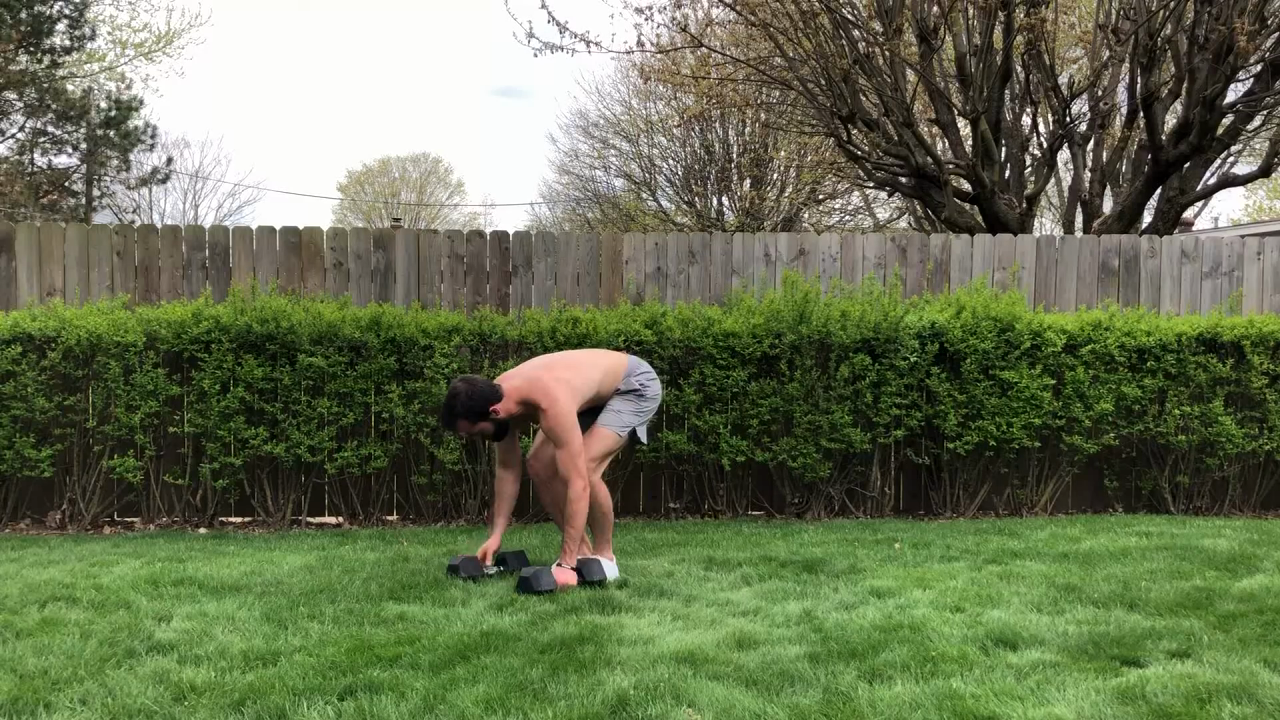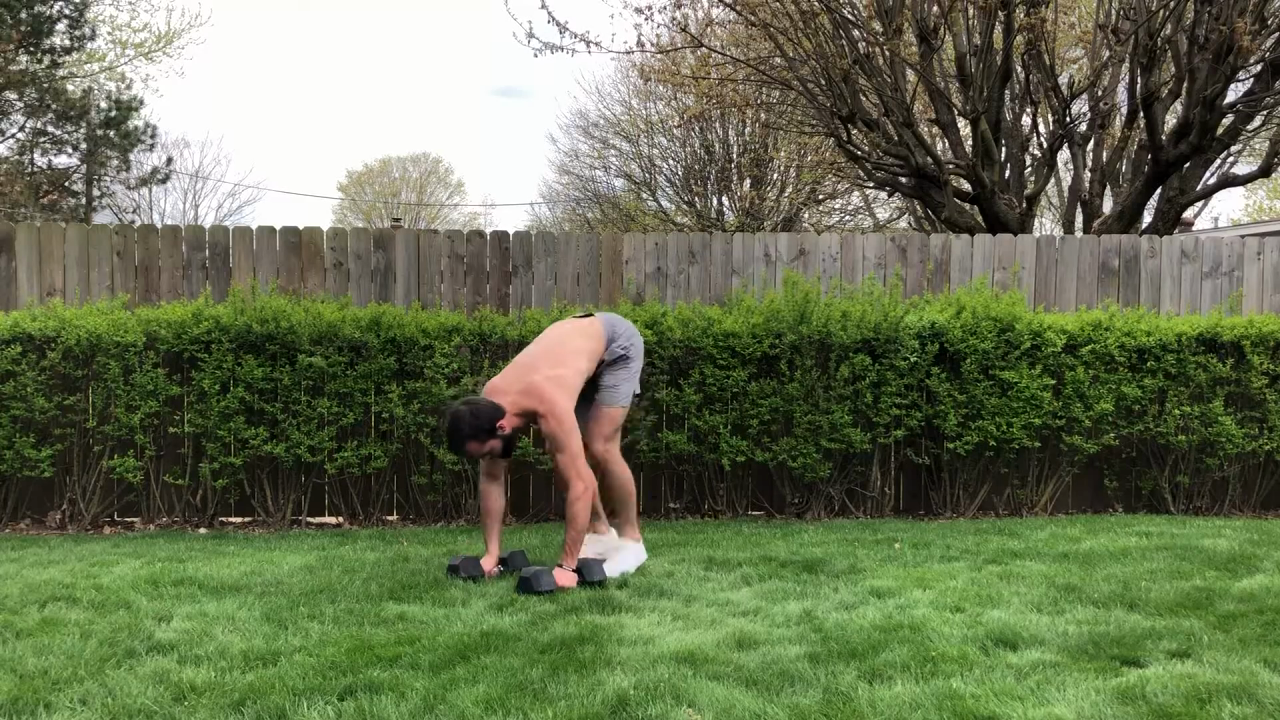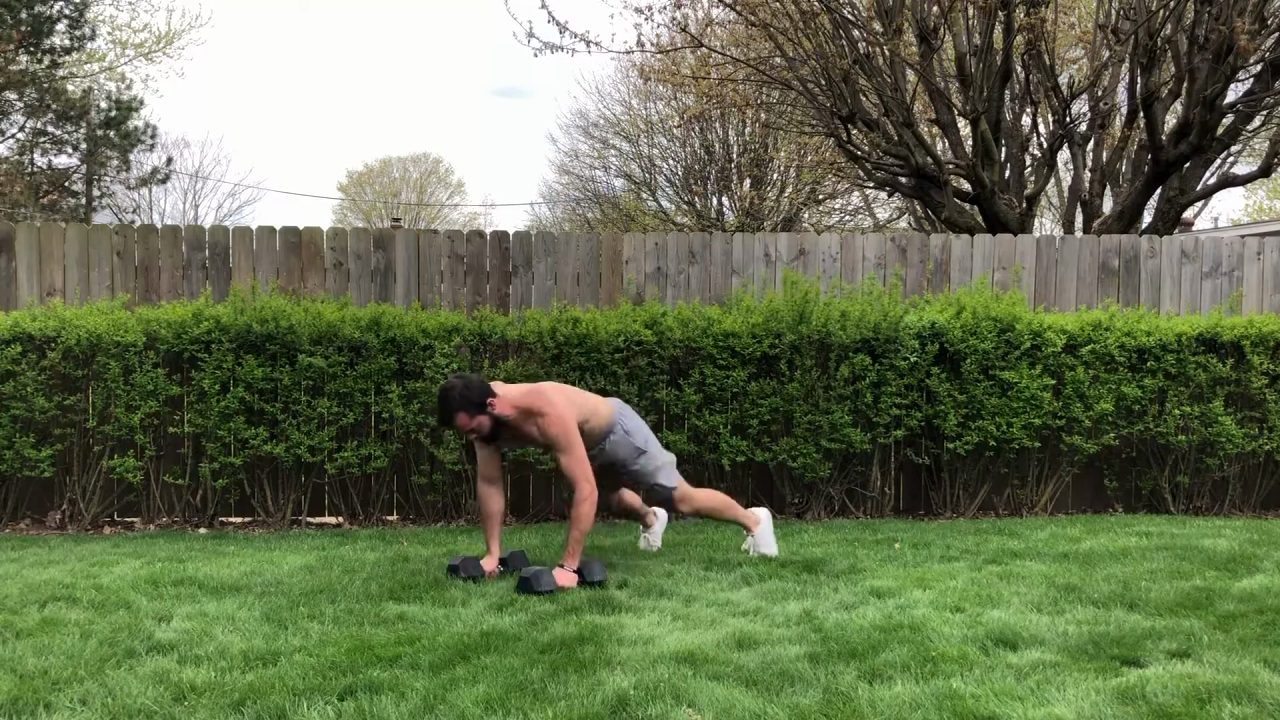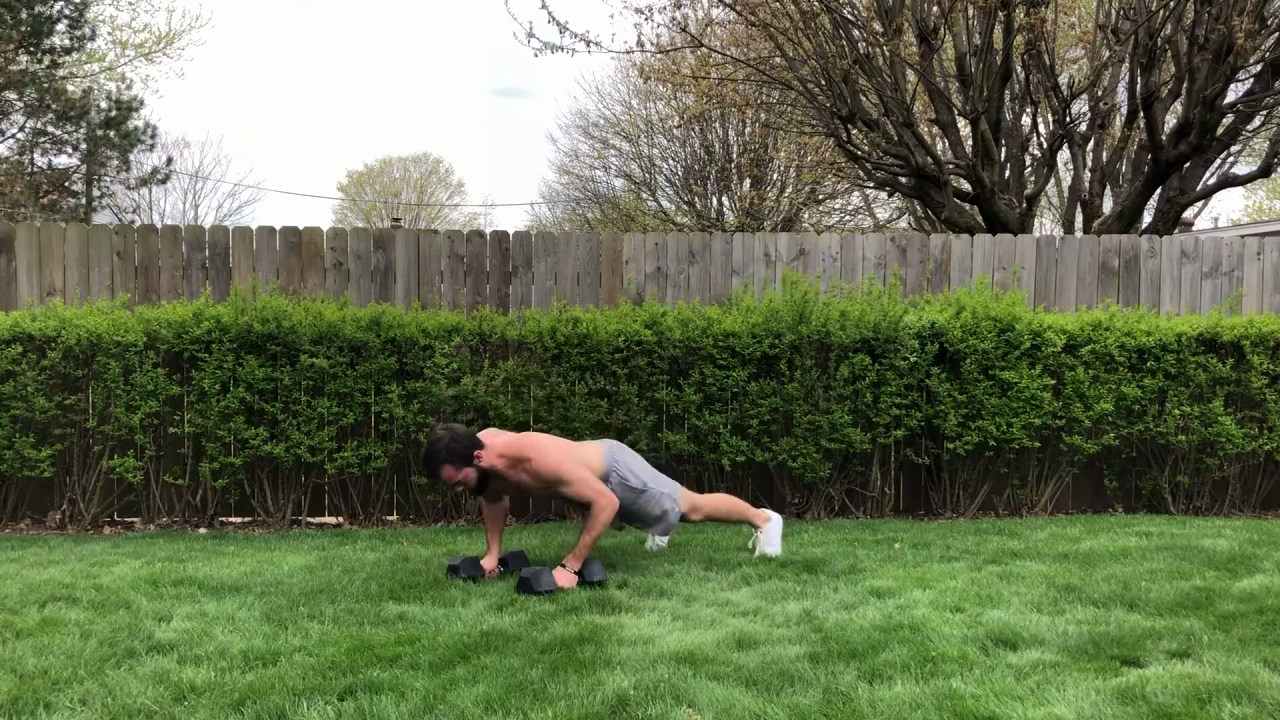
dt=0.4s
person 1, frame 1
left shoulder: (549, 402)
right shoulder: (499, 396)
left elbow: (577, 482)
right elbow: (508, 469)
left wrist: (567, 564)
right wrist: (495, 536)
left hip: (636, 384)
right hip: (596, 392)
left knee: (585, 467)
right knee: (539, 465)
left ankle: (604, 556)
right ankle: (583, 551)
person 1, frame 2
left shoulder: (547, 410)
right shoulder: (487, 406)
left elbow: (580, 485)
right elbow: (491, 480)
left wrist: (566, 566)
right wrist: (491, 552)
left hip: (618, 341)
left knee: (601, 448)
right knee: (562, 453)
left ankle: (631, 539)
right ankle: (600, 532)
person 1, frame 3
left shoulder: (548, 413)
right shoulder: (486, 414)
left elbow: (586, 490)
right elbow: (489, 484)
left wrist: (568, 567)
right wrist: (493, 553)
left hip: (616, 429)
right hip: (588, 439)
left knee: (682, 499)
right knee: (614, 500)
left ankle: (754, 520)
right ankle: (650, 518)
person 1, frame 4
left shoulder: (537, 461)
right shoulder: (482, 448)
left elbow: (608, 503)
right elbow: (496, 493)
left wrist: (572, 565)
right wrist: (493, 549)
left hip: (614, 470)
right hip: (590, 462)
left knee: (694, 507)
left ankle: (763, 518)
right ankle: (661, 528)
